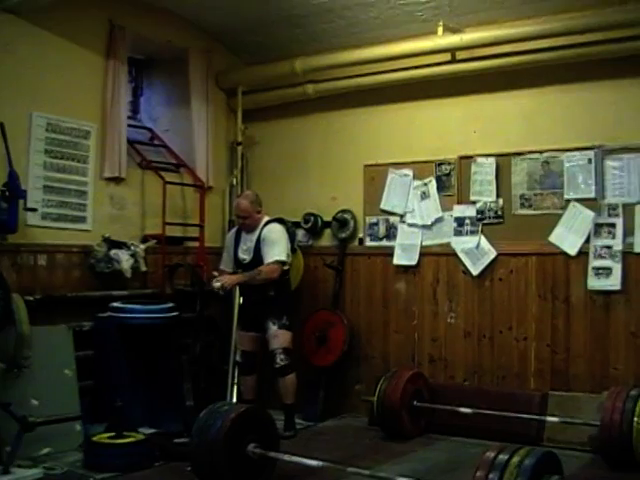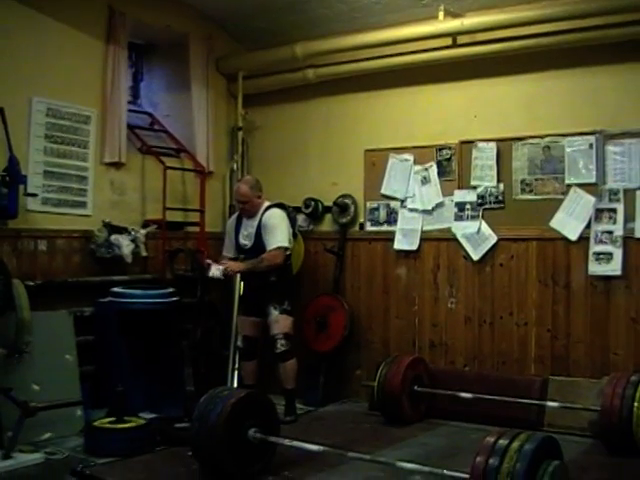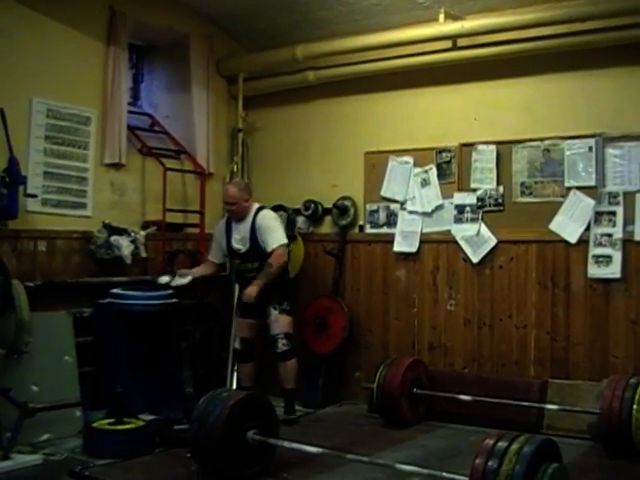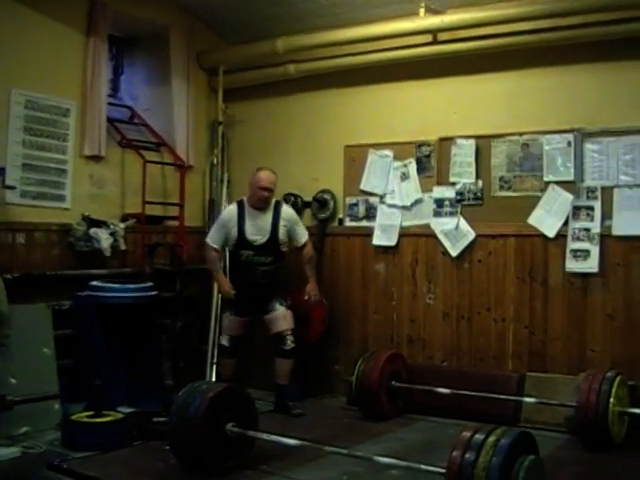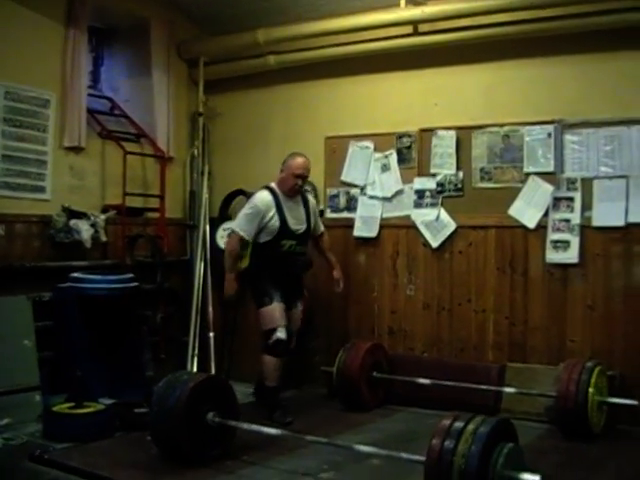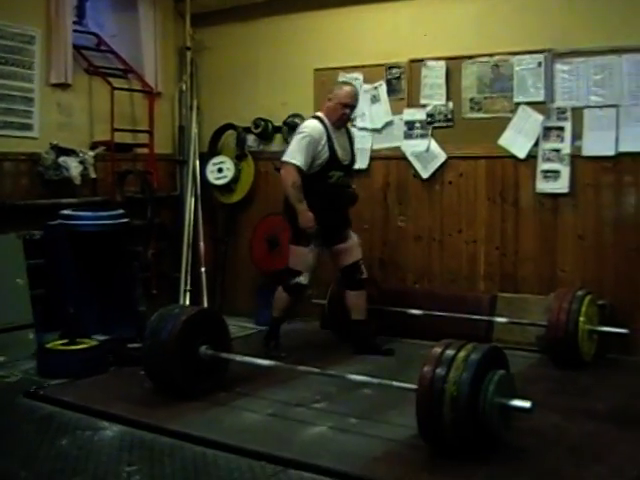
dt=0.5s
person 1, frame 1
left shoulder: (273, 231)
right shoulder: (234, 235)
left elbow: (273, 270)
right elbow: (226, 269)
left wrist: (237, 278)
right wrist: (222, 280)
left hip: (275, 304)
right hip: (249, 303)
left knee: (282, 360)
right knee: (245, 360)
left ankle: (289, 419)
person 1, frame 2
left shoulder: (274, 216)
right shoulder: (234, 221)
left elbow: (276, 257)
right elbow: (229, 256)
left wrist: (242, 266)
right wrist: (222, 266)
left hip: (276, 289)
right hip: (251, 289)
left knee: (282, 345)
right knee: (246, 346)
left ankle: (290, 404)
person 1, frame 3
left shoulder: (266, 218)
right shoulder: (224, 226)
left elbow: (279, 257)
right elbow: (213, 262)
left wrist: (257, 286)
right wrist: (190, 272)
left hip: (274, 290)
right hip: (246, 291)
left knee: (283, 345)
right knee: (242, 348)
left ankle: (290, 404)
person 1, frame 4
left shoulder: (285, 213)
right shoulder: (231, 213)
left elbow: (305, 248)
right elbow: (212, 250)
left wrist: (312, 281)
right wrist: (221, 279)
left hip: (273, 288)
right hip: (240, 288)
left knee: (286, 341)
right knee: (228, 342)
left ankle: (283, 398)
person 1, frame 5
left shoulder: (308, 202)
right shoulder: (263, 201)
left elbow: (319, 236)
right elbow: (235, 239)
left wrist: (335, 266)
right wrist: (230, 276)
left hip: (293, 280)
right hip: (267, 279)
left knee: (287, 341)
right knee: (277, 338)
left ankle: (263, 389)
right ankle: (273, 404)
person 1, frame 6
left shoulder: (345, 131)
right shoulder: (312, 130)
right elbow: (289, 171)
left wrist: (347, 203)
right wrist: (302, 210)
left hip: (337, 214)
right hip: (312, 216)
left knee: (356, 274)
right knee: (298, 278)
left ankle: (363, 338)
right ankle: (272, 335)
